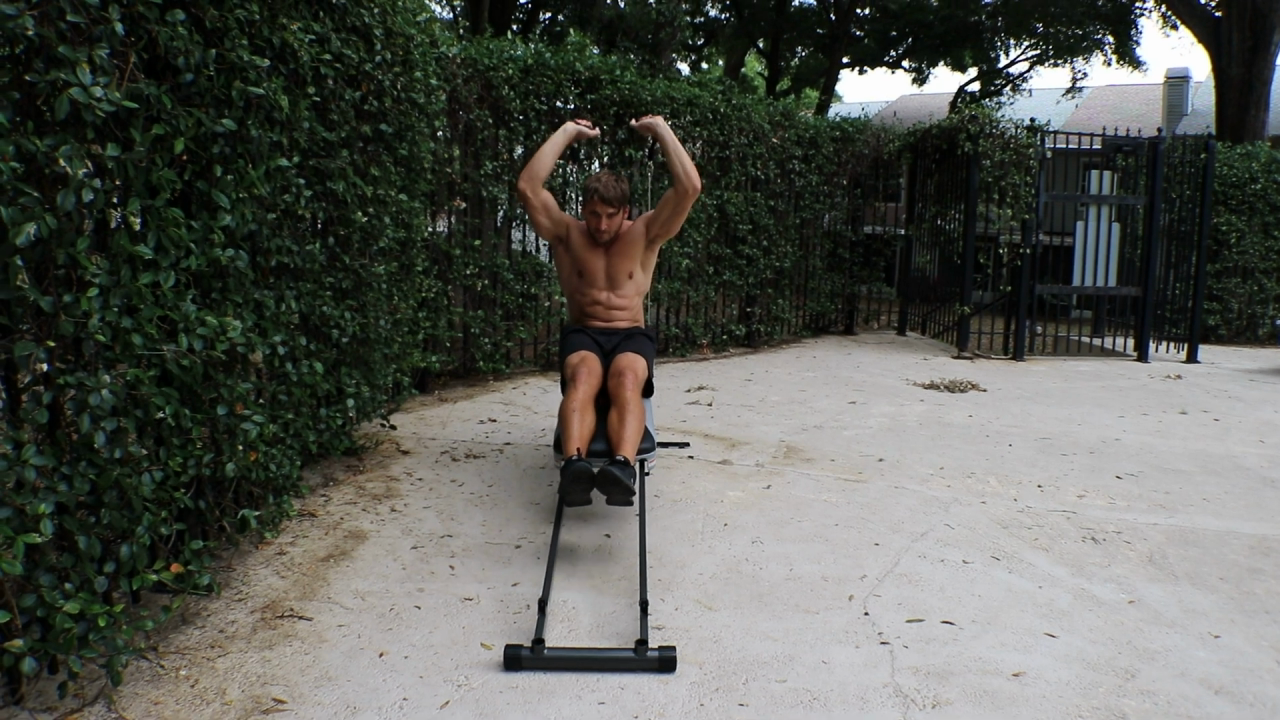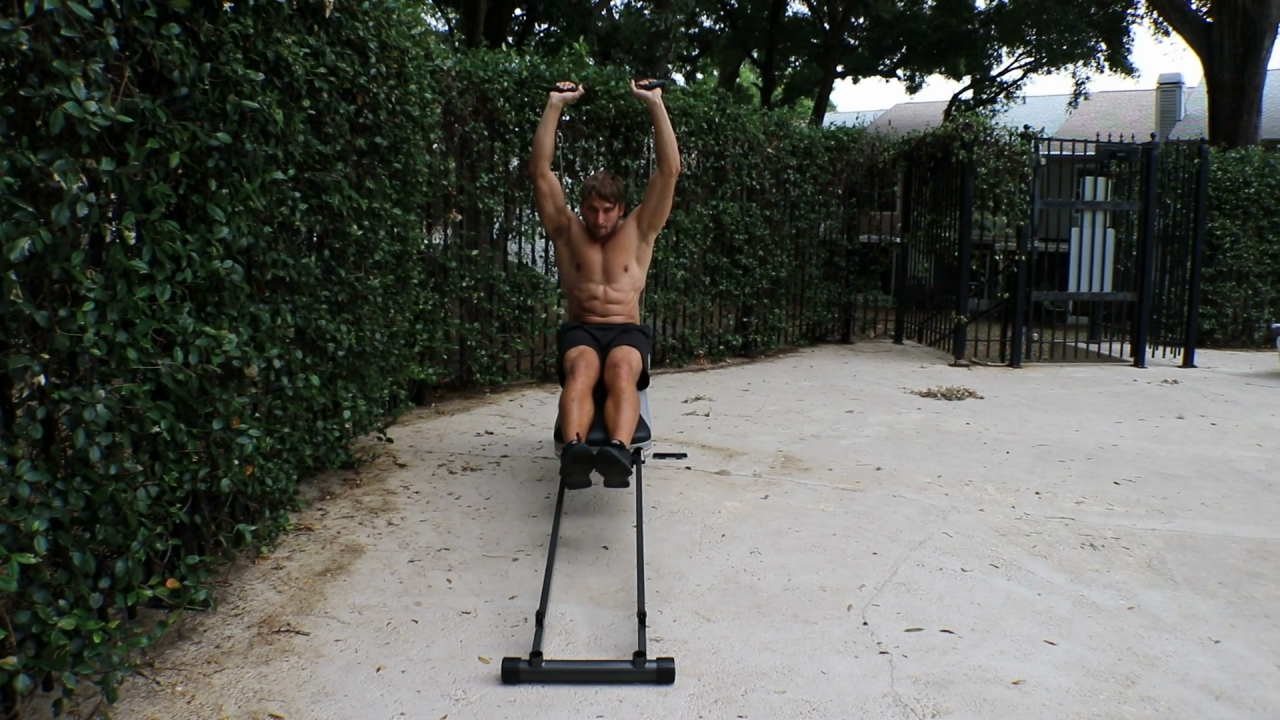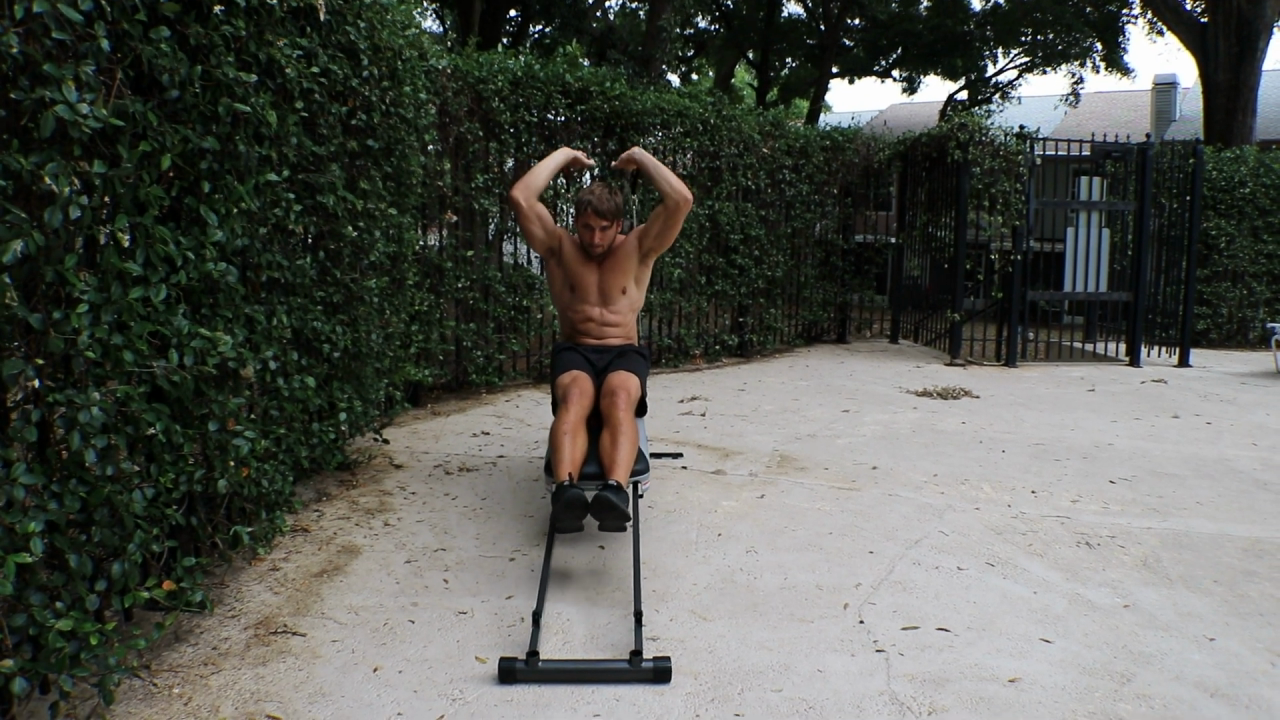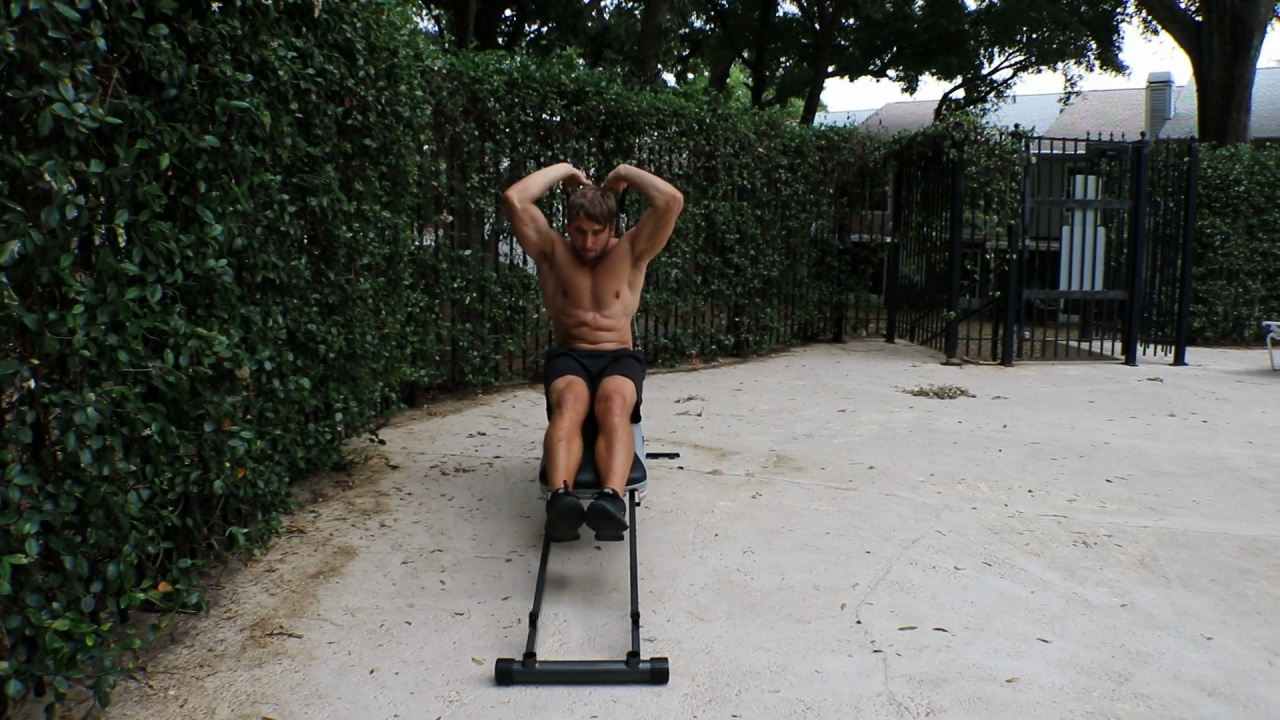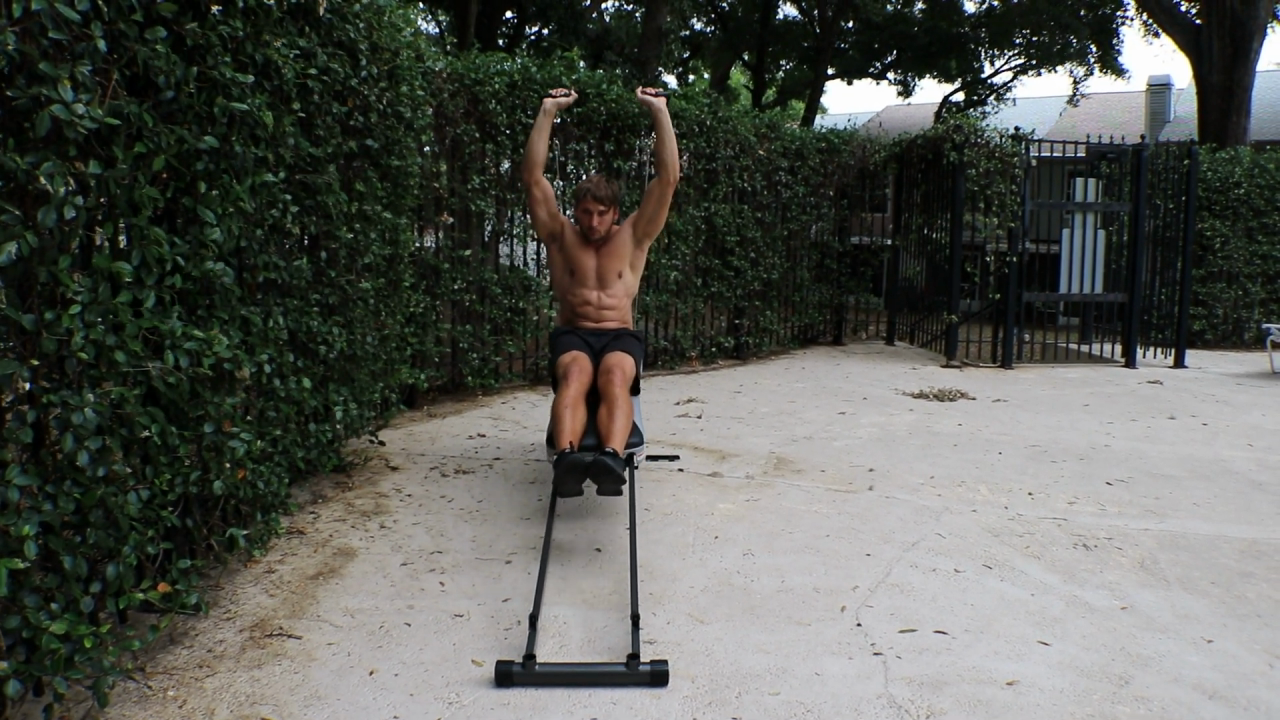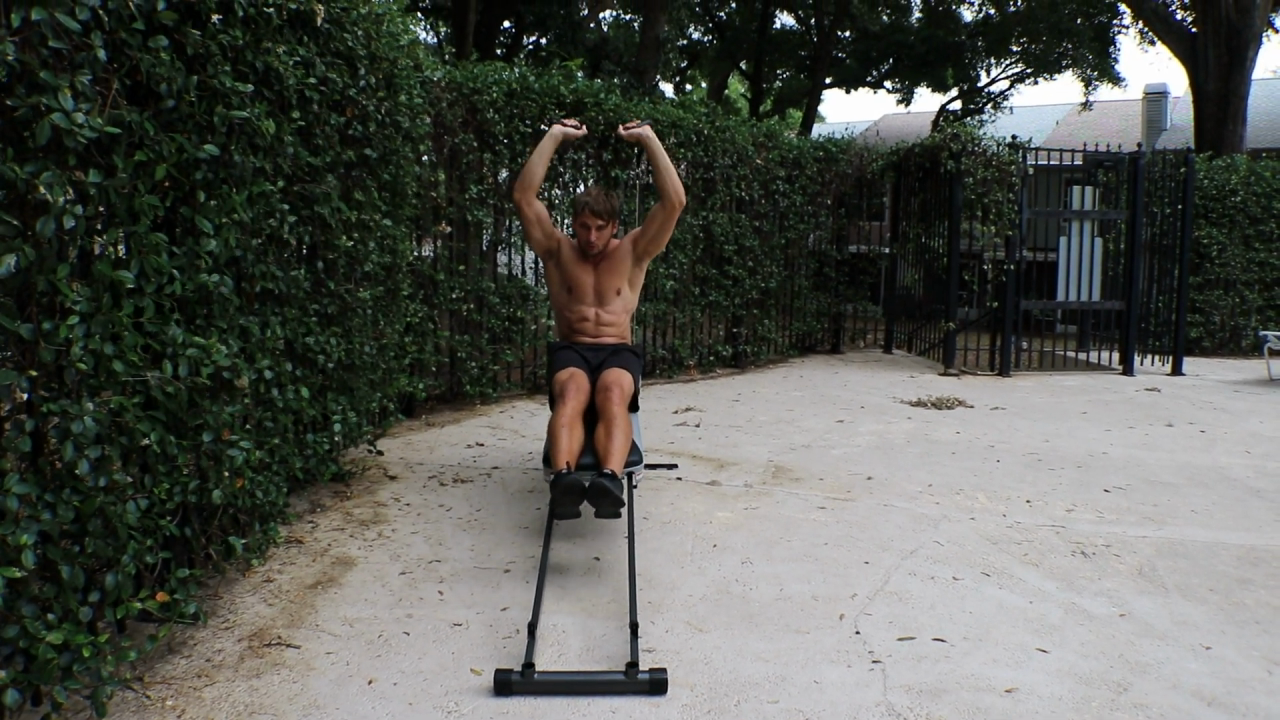
dt=0.7s
person 1, frame 1
left shoulder: (644, 234)
right shoulder: (566, 233)
left elbow: (690, 188)
right elbow: (527, 187)
left wrist: (661, 130)
right wrist: (566, 132)
left hip: (632, 335)
right hip: (582, 333)
left knee: (625, 377)
right knee: (583, 376)
left ankle: (623, 467)
right ankle: (573, 465)
person 1, frame 2
left shoulder: (639, 232)
right shoulder: (566, 231)
left elbow: (669, 171)
right elbow: (540, 172)
left wrist: (655, 104)
right wrist: (554, 105)
left hip: (627, 332)
right hip: (580, 331)
left knee: (620, 370)
right knee: (582, 368)
left ankle: (618, 450)
right ankle: (574, 450)
person 1, frame 3
left shoulder: (638, 248)
right shoulder: (558, 246)
left elbow: (681, 200)
right elbow: (519, 198)
left wrist: (638, 156)
right wrist: (564, 155)
left hip: (625, 353)
right hip: (574, 352)
left knee: (618, 399)
right knee: (574, 398)
left ankle: (615, 491)
right ankle: (565, 491)
person 1, frame 4
left shoulder: (631, 251)
right shoulder: (551, 250)
left elbow: (672, 201)
right elbow: (513, 199)
left wrist: (625, 173)
right wrist: (564, 171)
left hip: (620, 358)
right hip: (568, 357)
left knee: (613, 405)
right knee: (569, 403)
left ankle: (611, 499)
right ankle: (560, 498)
person 1, frame 5
left shoulder: (634, 238)
right shoulder: (560, 237)
left elbow: (667, 178)
right elbow: (533, 178)
left wrist: (660, 112)
right wrist: (548, 111)
left hip: (621, 337)
right hip: (572, 335)
left knee: (614, 377)
right knee: (575, 375)
left ankle: (612, 459)
right ankle: (565, 459)
person 1, frame 6
left shoulder: (633, 253)
right shoulder: (557, 251)
left elbow: (674, 203)
right elbow: (523, 198)
left wrist: (648, 139)
right wrist: (554, 137)
left hip: (619, 352)
right hip: (570, 350)
left knee: (612, 394)
right knee: (571, 392)
left ankle: (610, 479)
right ankle: (563, 479)
